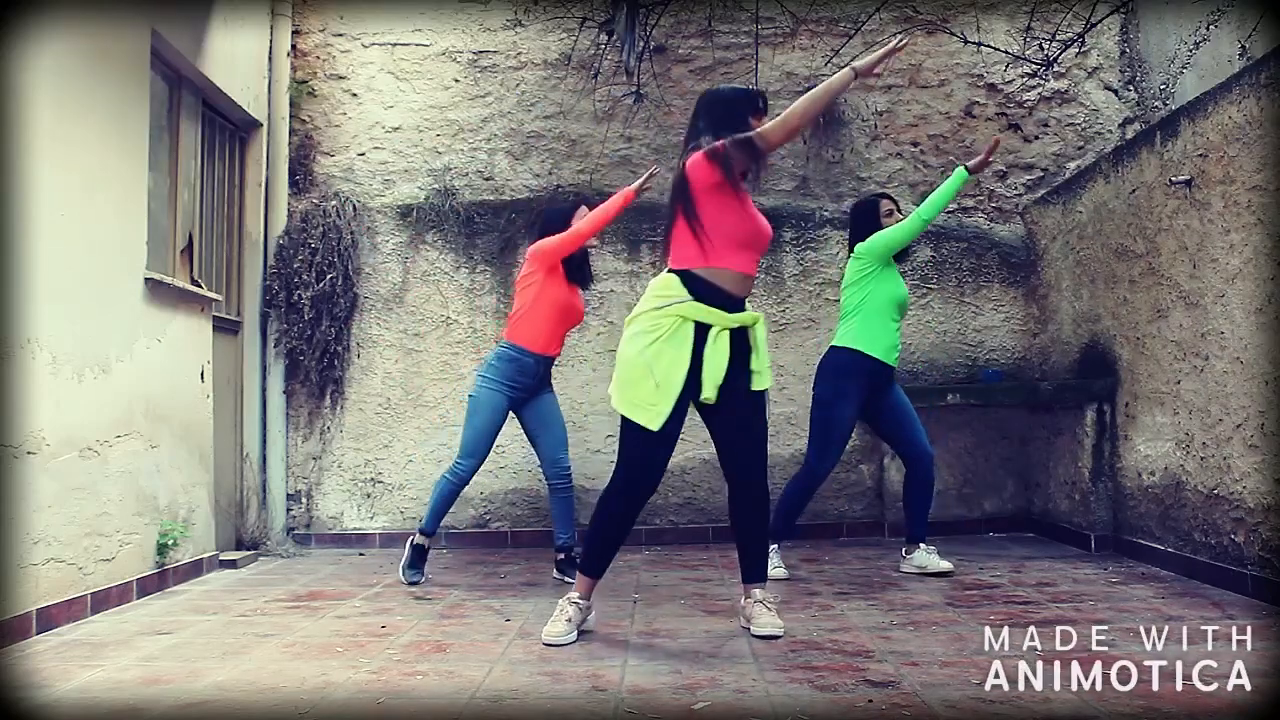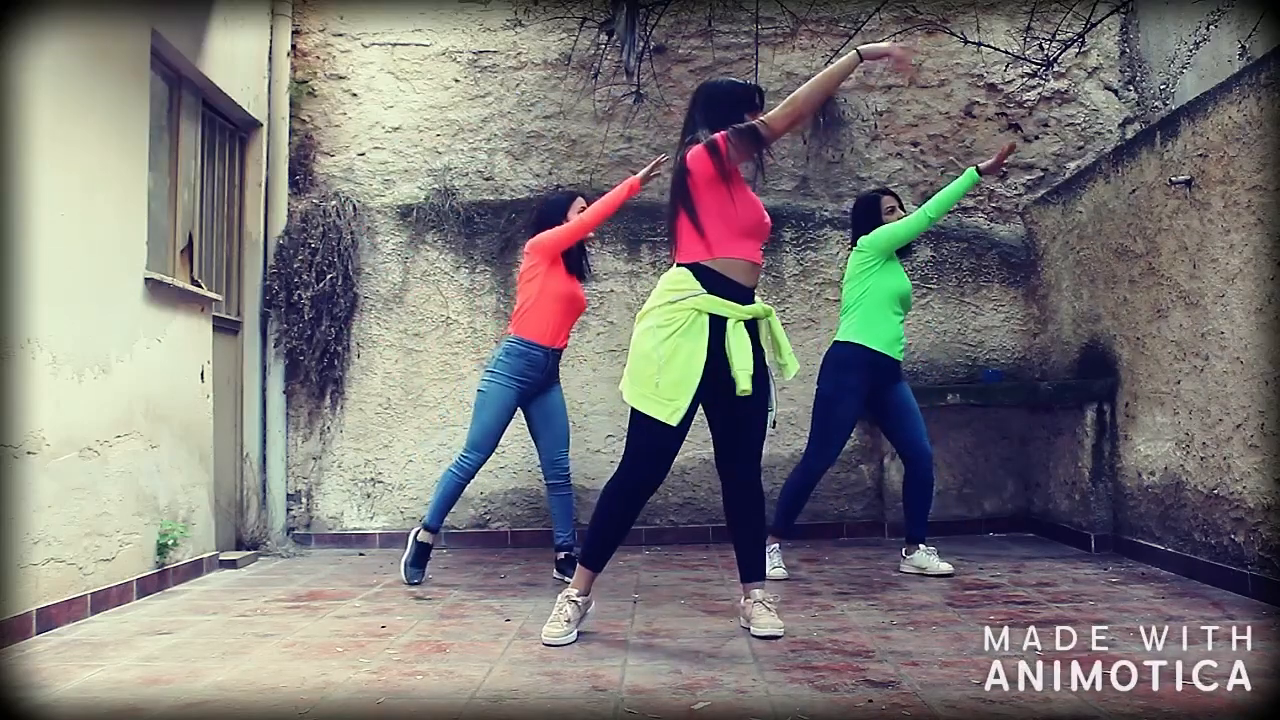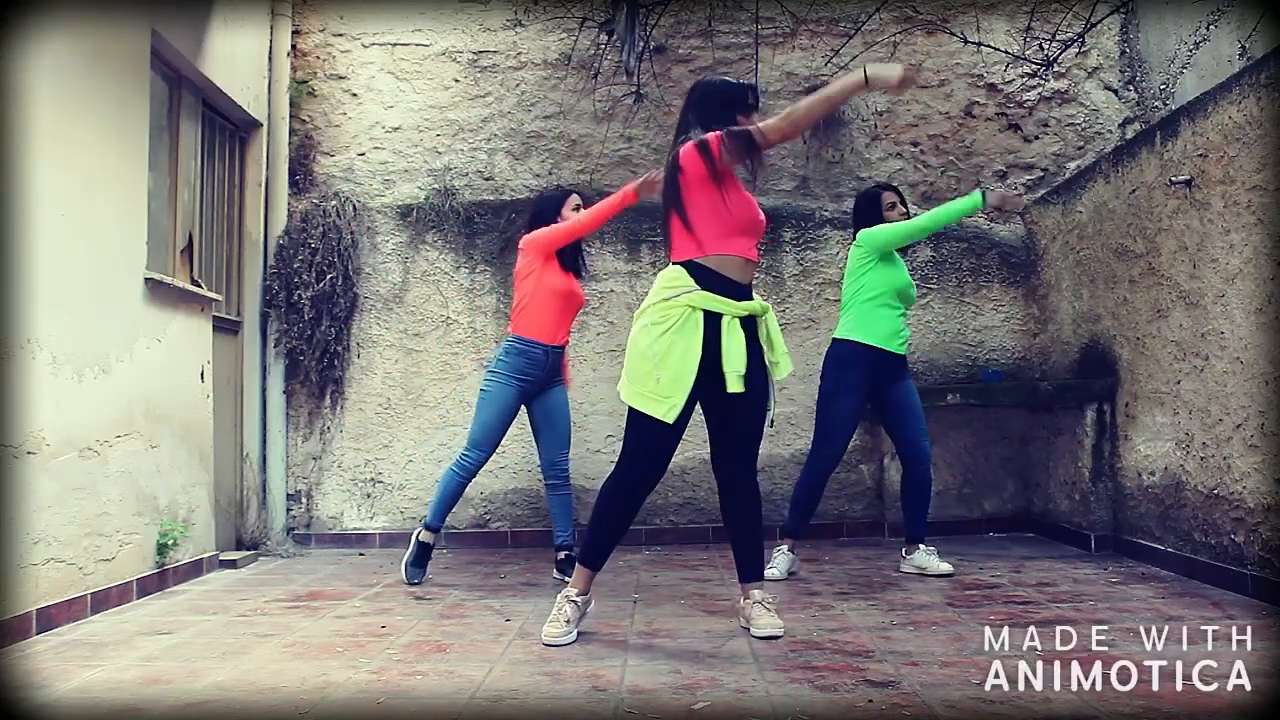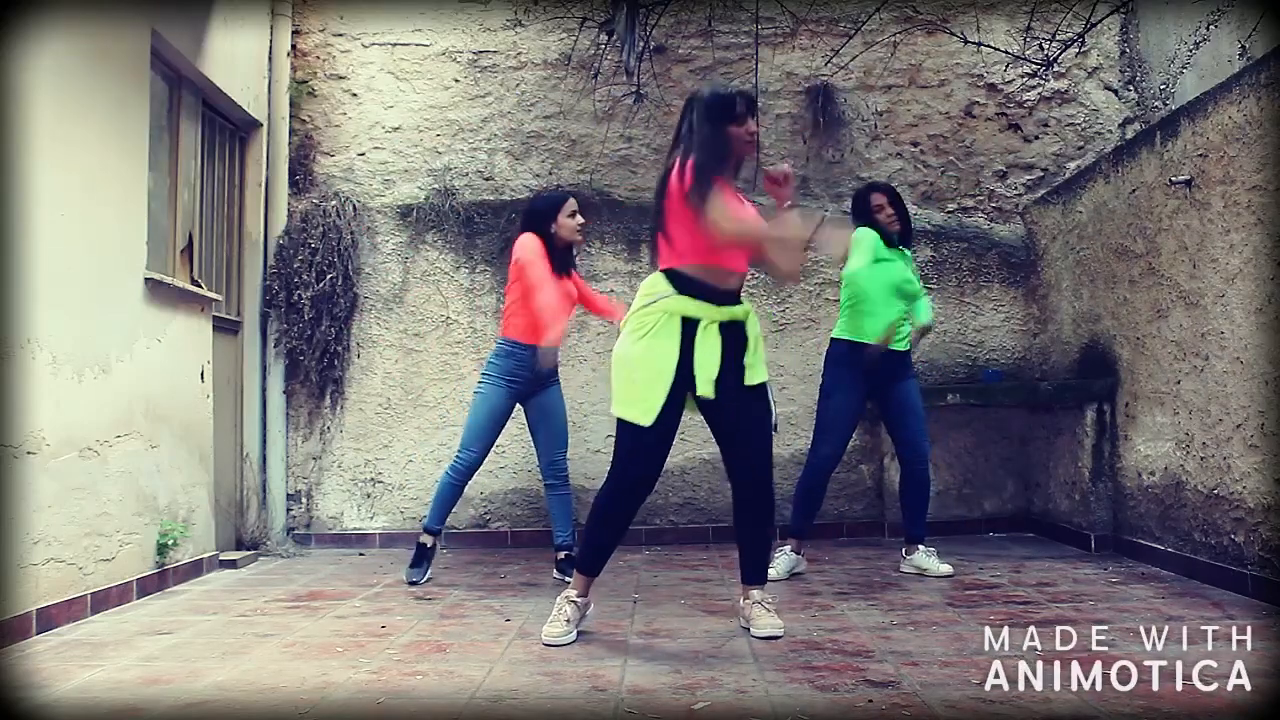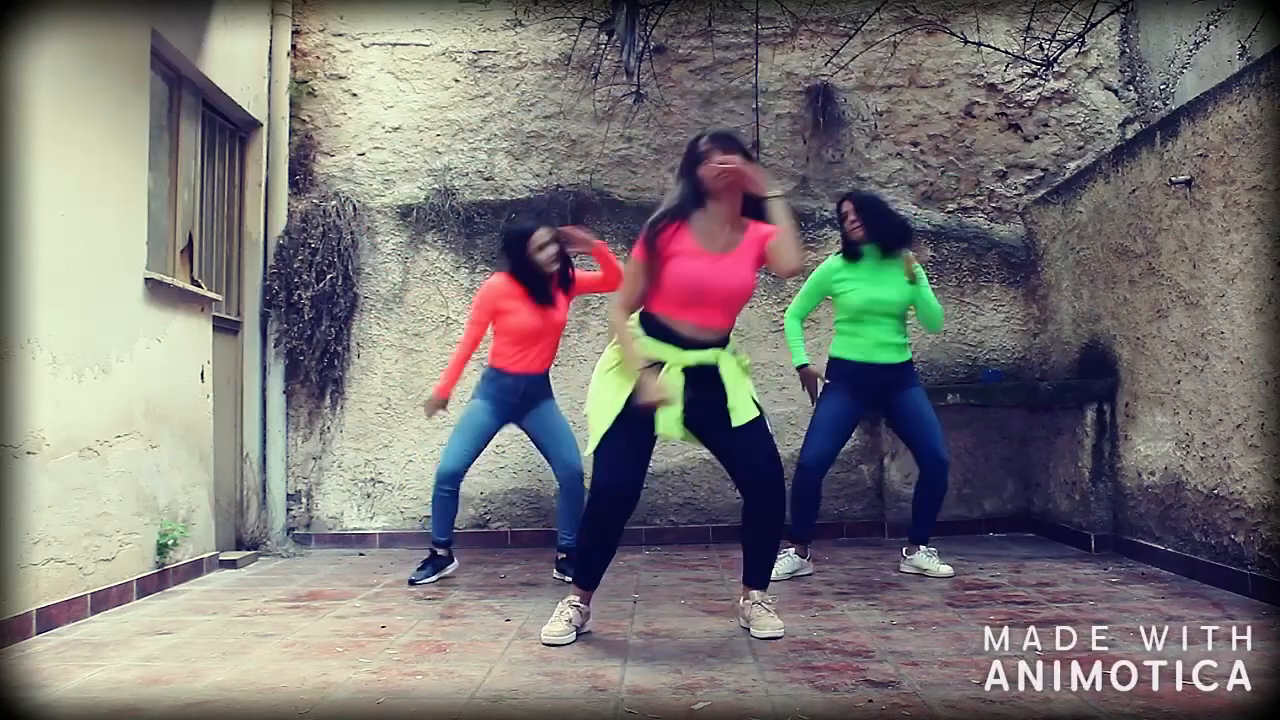
dt=0.2s
person 1, frame 1
left shoulder: (732, 186)
right shoulder: (707, 164)
right elbow: (788, 124)
right wrist: (855, 71)
left hip: (729, 334)
right hip: (677, 328)
left knee: (750, 472)
right knee: (638, 473)
left ankle: (755, 596)
right ankle: (580, 596)
person 1, frame 2
left shoulder: (726, 178)
right shoulder: (706, 156)
right elbow: (791, 112)
right wrist: (858, 55)
left hip: (736, 327)
right hip: (689, 321)
left knee: (743, 470)
right knee: (643, 467)
left ankle: (753, 595)
right ankle: (578, 593)
person 1, frame 3
left shoulder: (721, 176)
right shoulder: (698, 153)
right elbow: (786, 125)
right wrist: (867, 76)
left hip: (735, 325)
right hip: (688, 319)
left knee: (738, 468)
right knee: (640, 465)
left ankle: (753, 595)
right ankle: (577, 593)
person 1, frame 4
left shoulder: (739, 201)
right shoulder: (692, 172)
left elbow: (786, 267)
right elbow: (724, 234)
left wrist: (785, 204)
right wrist: (808, 234)
left hip: (726, 334)
right hip: (672, 329)
left knee: (754, 470)
right knee: (635, 473)
left ankle: (755, 595)
right ankle: (576, 596)
person 1, frame 5
left shoulder: (759, 234)
right shoulder: (667, 227)
left elbow: (790, 266)
right elbow: (620, 310)
left wrist: (771, 199)
right wrist: (644, 374)
left hip: (711, 374)
right hip: (646, 366)
left knee: (766, 481)
right knee: (613, 491)
left ankle: (754, 596)
right ankle: (578, 601)
person 2, frame 1
left shoulder: (885, 268)
right shoulder: (869, 251)
right elbow: (922, 218)
right wrist: (967, 171)
left hip: (880, 379)
right hip: (846, 370)
left knee: (921, 458)
right knee: (818, 466)
left ankle: (914, 550)
right ankle: (772, 545)
person 2, frame 2
left shoulder: (888, 263)
right shoulder: (870, 246)
right elbow: (927, 214)
right wrist: (978, 172)
left hip: (887, 373)
right hip: (850, 364)
left knee: (921, 458)
right knee: (818, 460)
left ankle: (914, 550)
right ankle: (773, 543)
person 2, frame 3
left shoulder: (893, 258)
right shoulder: (869, 239)
right elbow: (924, 223)
right wrist: (982, 198)
left hip: (893, 367)
right hip: (851, 360)
left knee: (918, 457)
right knee: (823, 458)
left ankle: (914, 550)
right ankle: (787, 547)
person 2, frame 4
left shoulder: (903, 256)
right shoulder: (865, 239)
left elbow: (919, 297)
right elbow: (858, 273)
left wrist: (922, 319)
right wrist: (880, 325)
left hip: (896, 365)
right hip: (851, 358)
left knee: (917, 457)
right knee: (824, 457)
left ankle: (915, 550)
right ankle: (793, 548)
person 2, frame 5
left shoulder: (904, 263)
right shoulder: (835, 267)
left elbow: (935, 323)
right elbow: (793, 315)
left wrist: (916, 278)
right wrist: (802, 363)
left hip: (899, 377)
right hip: (847, 377)
left knee: (936, 460)
right knee: (812, 461)
left ankle: (917, 550)
right ankle: (798, 551)
person 3, frame 1
left shoulder: (572, 281)
right shoulder: (541, 255)
right elbow: (581, 233)
right wrist: (630, 193)
left hip: (539, 381)
right hip: (503, 371)
left knee: (559, 470)
right knee: (466, 466)
left ankle: (565, 558)
right ankle: (421, 541)
person 3, frame 2
left shoulder: (570, 271)
right shoulder: (541, 248)
right elbow: (588, 222)
right wrist: (635, 183)
left hip: (547, 374)
right hip: (514, 365)
left knee: (558, 470)
right knee: (472, 459)
left ankle: (565, 557)
right ankle: (425, 535)
person 3, frame 3
left shoulder: (567, 268)
right shoulder: (535, 243)
right elbow: (584, 224)
left wrist: (563, 370)
right wrist: (631, 193)
left hip: (550, 372)
right hip: (516, 363)
left knee: (557, 469)
right knee: (473, 457)
left ankle: (565, 557)
right ankle: (426, 536)
person 3, frame 4
left shoulder: (566, 269)
right shoulder: (528, 245)
left elbow: (594, 300)
right elbow: (540, 283)
left wrist: (626, 317)
right wrist: (556, 327)
left hip: (547, 374)
right hip: (509, 365)
left knee: (556, 468)
right knee: (468, 459)
left ankle: (565, 556)
right ankle: (427, 541)
person 3, frame 5
left shoulder: (563, 283)
right shoulder: (498, 287)
left elbow: (614, 279)
right elbow: (468, 342)
left wrist: (594, 246)
right wrist: (443, 390)
left hip: (538, 394)
right hip: (496, 392)
left knee: (572, 471)
right knee: (449, 470)
left ankle: (566, 557)
right ankle: (441, 553)
